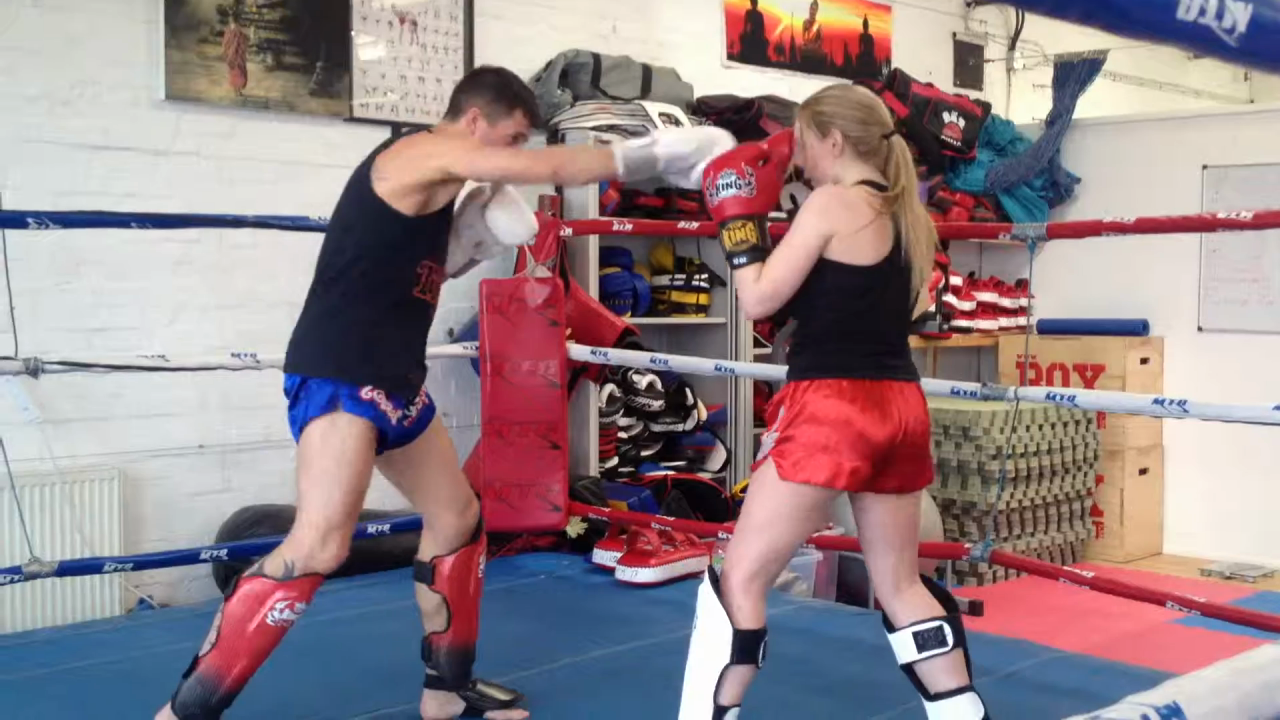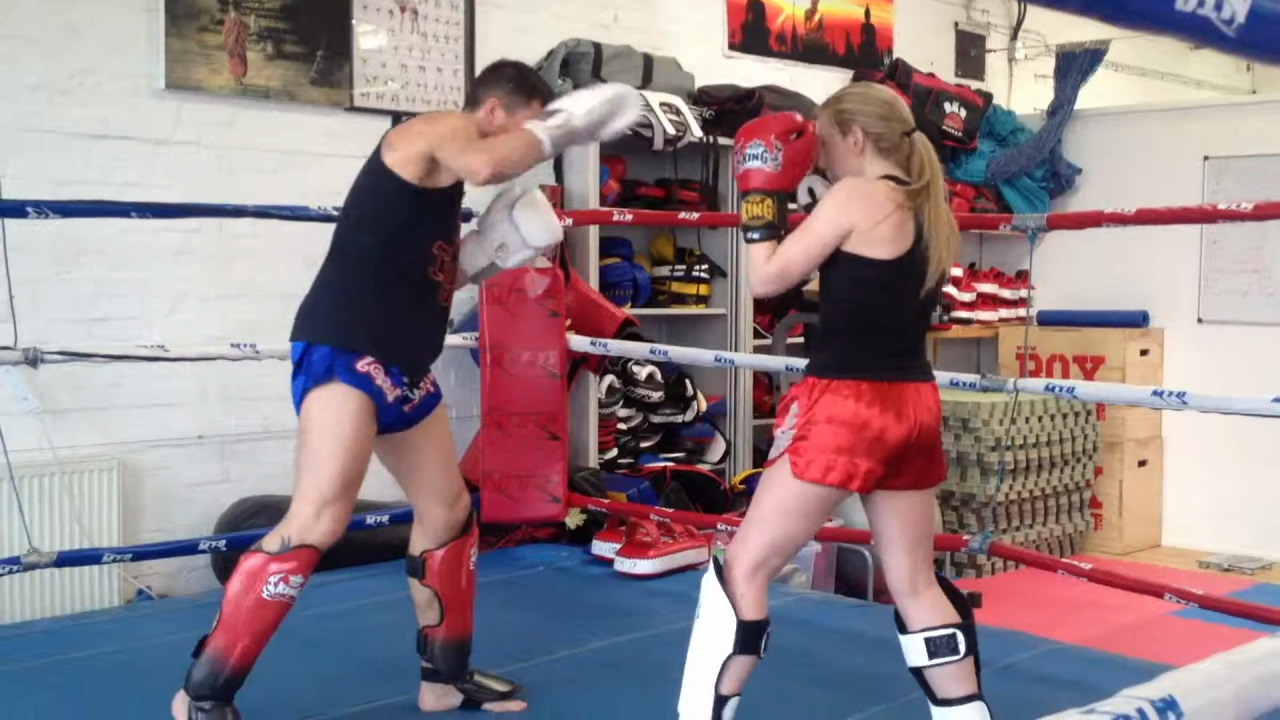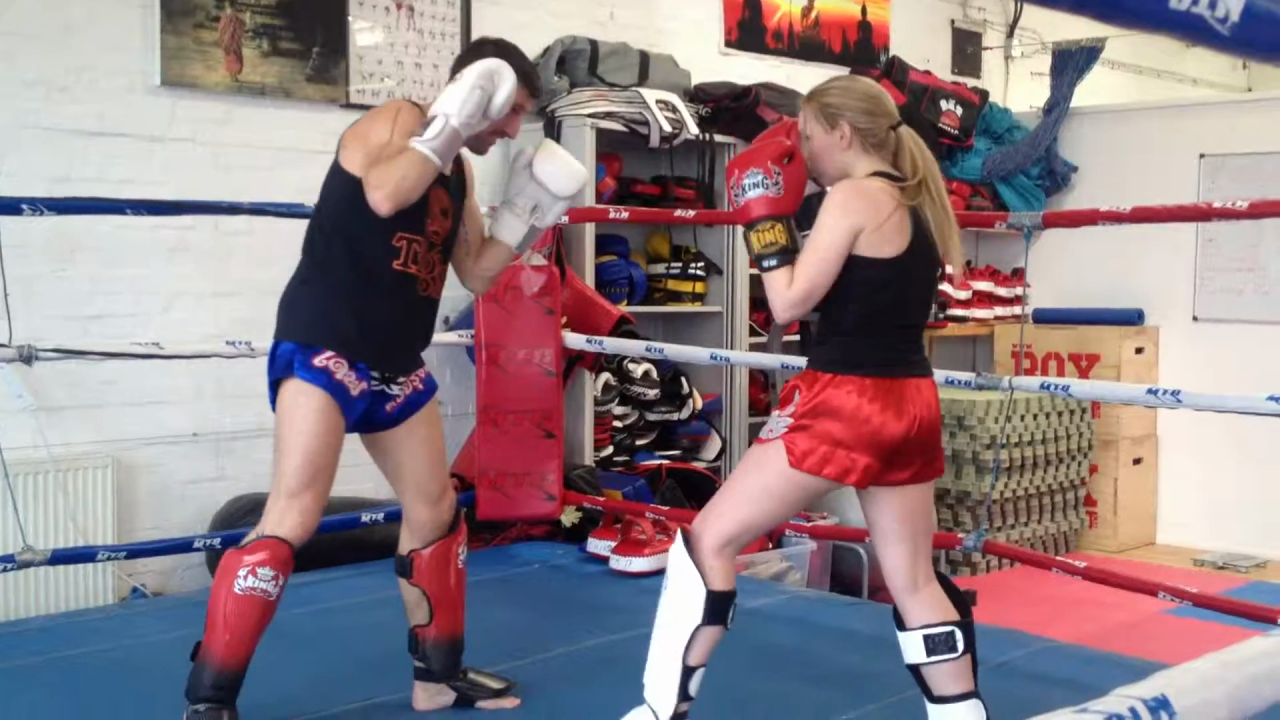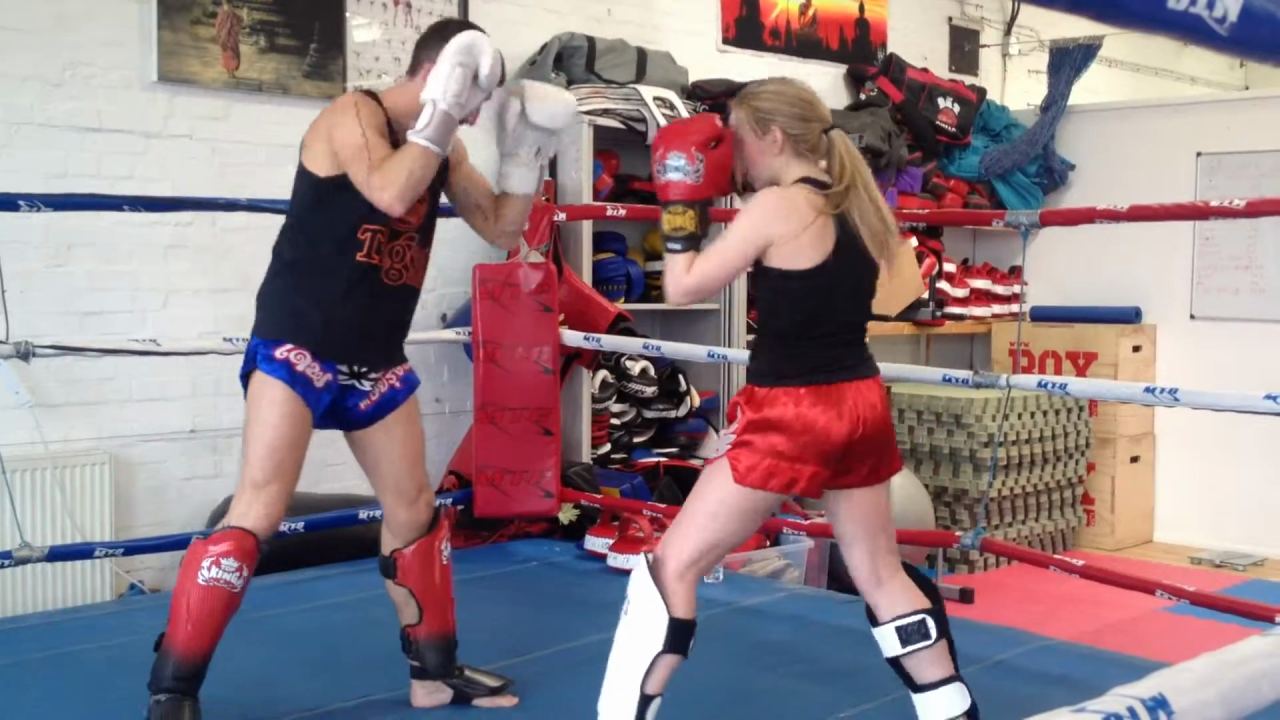
dt=0.2s
person 1, frame 1
left shoulder: (435, 180)
right shoulder: (425, 153)
right elbow: (541, 167)
left wrist: (462, 251)
right wrist: (652, 153)
left hip: (389, 381)
right hip: (337, 375)
left knee: (459, 521)
right knee: (317, 546)
person 1, frame 2
left shoulder: (445, 174)
right shoulder: (430, 136)
right elbow: (482, 165)
left wrist: (496, 248)
right wrist: (566, 124)
left hip: (399, 364)
right hip: (344, 354)
left knee: (450, 513)
right knee: (317, 521)
person 1, frame 3
left shoulder: (458, 170)
right shoulder: (393, 123)
left elbow: (475, 272)
right elbow: (383, 196)
left wrist: (527, 208)
right wrist: (451, 121)
left hip: (394, 361)
right hip: (322, 348)
left knee: (436, 511)
right knee: (292, 517)
person 1, frame 4
left shoulder: (440, 150)
right shoulder: (353, 115)
left elbow: (501, 230)
right elbow: (390, 194)
left wrist: (528, 152)
right wrist: (442, 111)
left hip: (376, 359)
right hip: (297, 345)
left knee: (414, 512)
right knee: (257, 513)
person 2, frame 1
left shoulder: (831, 205)
right shoulder: (908, 214)
left elbow: (759, 302)
left wrist: (739, 218)
left hip: (828, 409)
right hip: (897, 407)
left knee: (739, 577)
right knee: (898, 581)
person 2, frame 2
left shoulder: (853, 197)
right shoulder: (932, 213)
left elbow: (764, 280)
left wrist: (761, 192)
left hip: (844, 408)
right hip: (912, 406)
left knee: (744, 568)
right knee: (913, 581)
person 2, frame 3
left shoulder: (852, 198)
right shoulder: (922, 203)
left elbow: (788, 305)
left wrist: (766, 218)
right wrist: (793, 216)
left hip: (844, 401)
right hip: (910, 402)
left knee: (709, 540)
right knee: (913, 577)
person 2, frame 4
left shoulder: (771, 207)
right shoulder: (857, 204)
left elbow: (682, 290)
left wrist: (681, 199)
left hip: (787, 414)
right hip: (858, 403)
left knee: (675, 564)
right knee: (880, 572)
